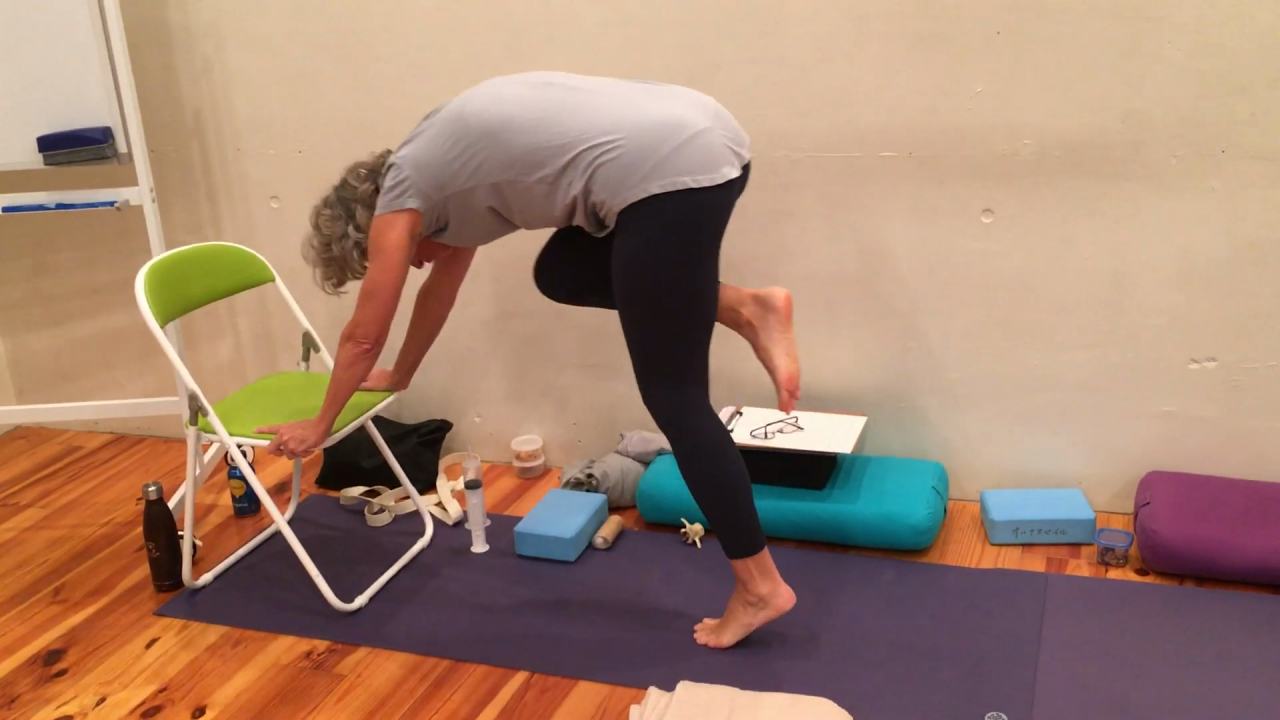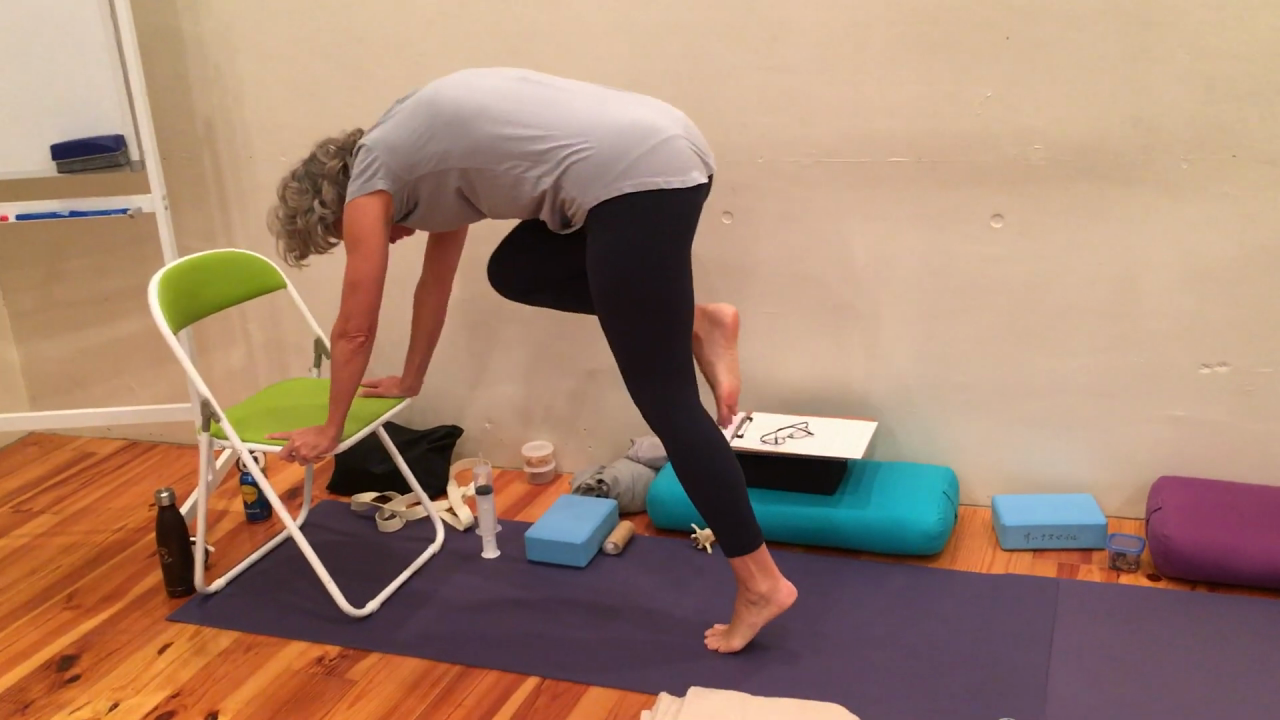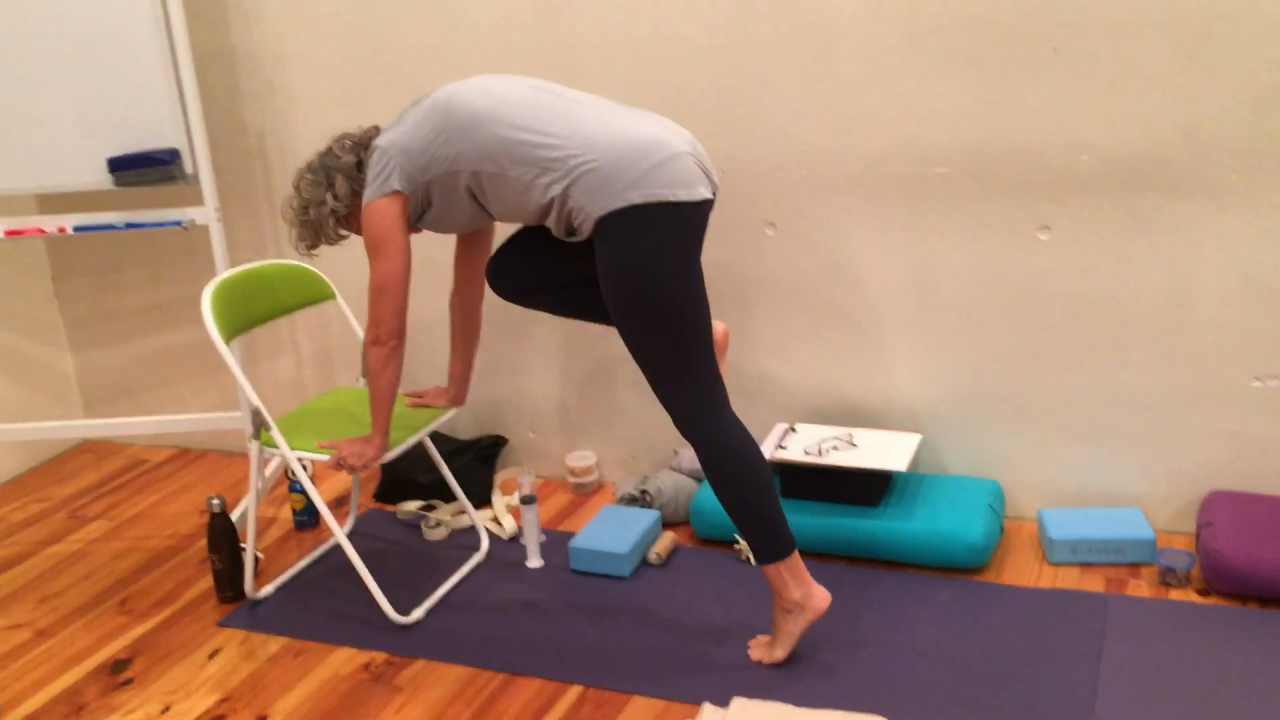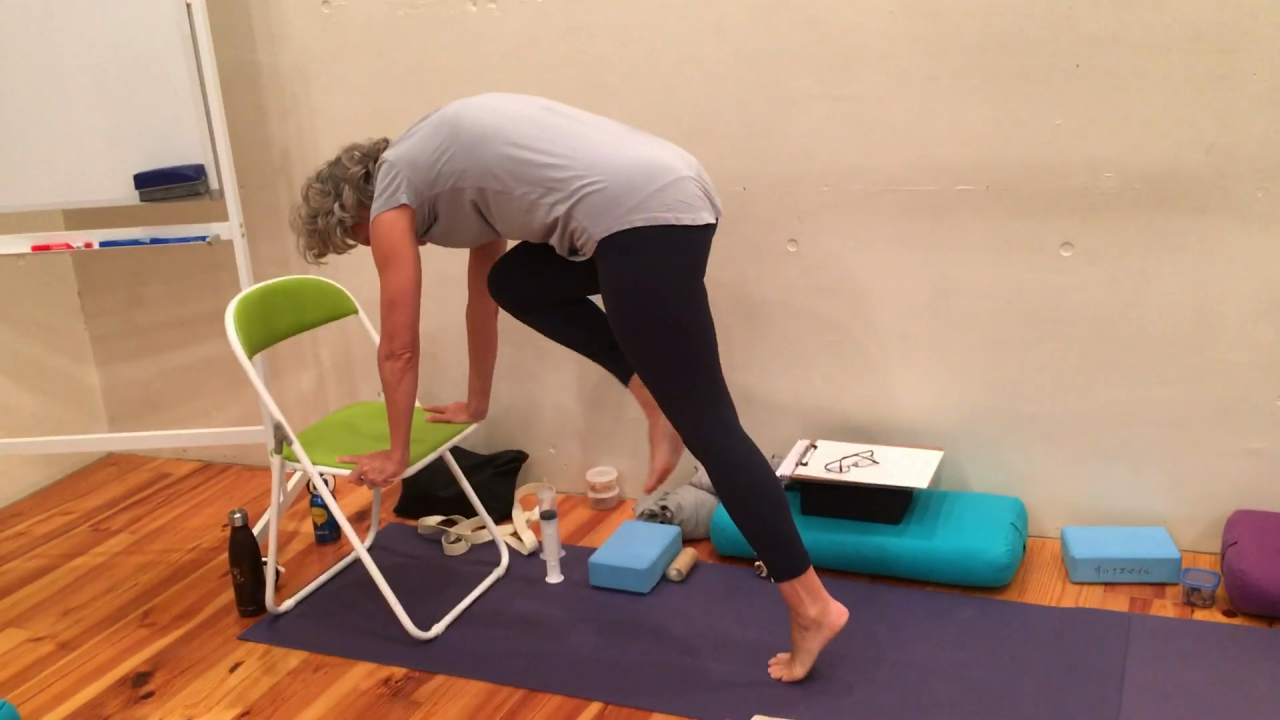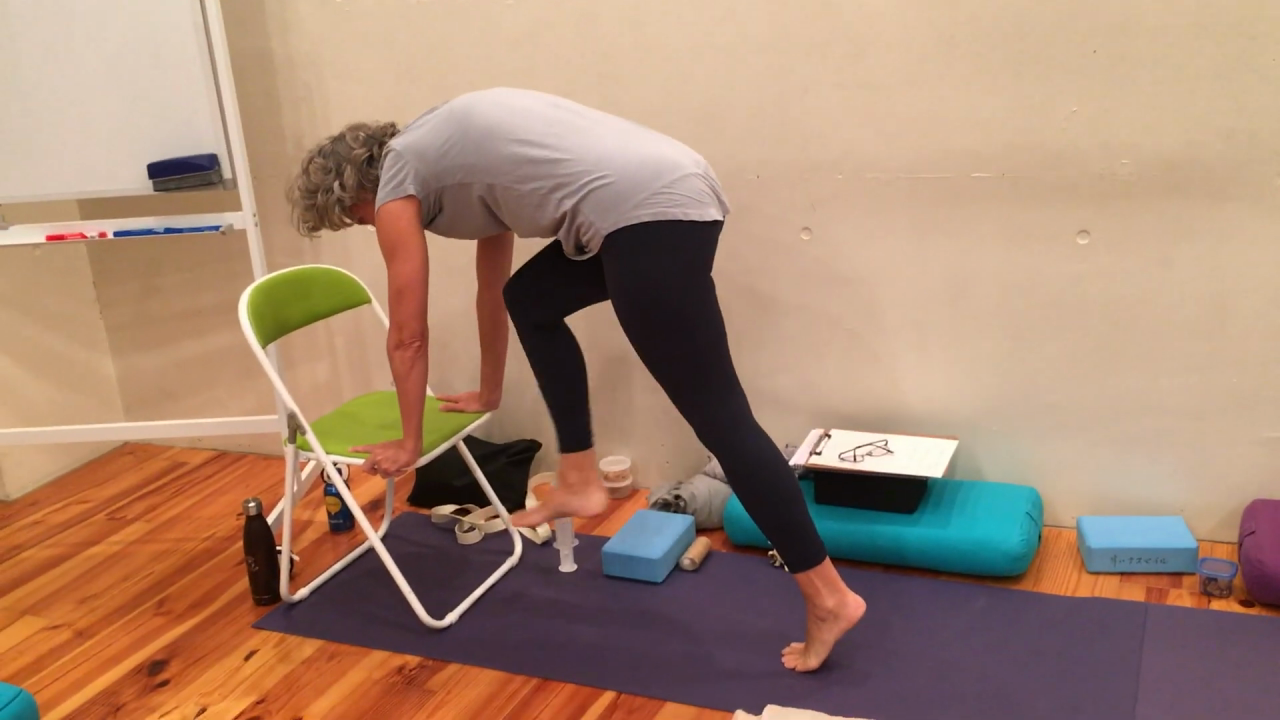
dt=0.4s
person 1, frame 1
left shoulder: (400, 196)
right shoulder: (439, 174)
left elbow: (364, 336)
right elbow: (441, 287)
left wrist: (320, 425)
right wrist: (399, 376)
left hip: (668, 171)
right hip: (703, 137)
left knee: (674, 400)
right knee: (561, 275)
left ankle: (759, 587)
right ankle: (742, 307)
person 1, frame 2
left shoulder: (368, 178)
right shoulder: (416, 157)
left elbow: (354, 330)
right elbow: (436, 281)
left wrist: (330, 430)
right wrist: (410, 380)
left hip: (633, 176)
right hip: (664, 146)
left knee: (663, 400)
right knee: (514, 273)
left ankle: (760, 584)
right ankle: (694, 322)
person 1, frame 3
left shoulder: (384, 183)
right shoulder: (433, 153)
left elbow: (385, 334)
right elbow: (468, 284)
left wrist: (376, 439)
right wrist: (455, 388)
left hip: (639, 192)
right hip: (667, 164)
left knee: (694, 407)
right knee: (510, 273)
left ankle: (795, 590)
right ankle: (689, 333)
person 1, frame 4
left shoulder: (391, 197)
right shoulder: (440, 164)
left elbow: (398, 348)
right elbow: (482, 299)
left wrist: (395, 454)
right wrist: (476, 404)
left hip: (640, 215)
right hip: (672, 186)
left knee: (704, 425)
right knee: (512, 283)
left ankle: (813, 607)
right ankle: (659, 393)
person 1, frame 5
left shoulder: (396, 184)
right shoulder: (445, 153)
left elbow: (407, 337)
right elbow: (491, 289)
left wrist: (409, 443)
right wrist: (488, 394)
left hip: (647, 212)
right hip: (676, 184)
left knee: (718, 418)
right knee: (529, 300)
left ankle: (830, 598)
right ankle: (580, 482)
